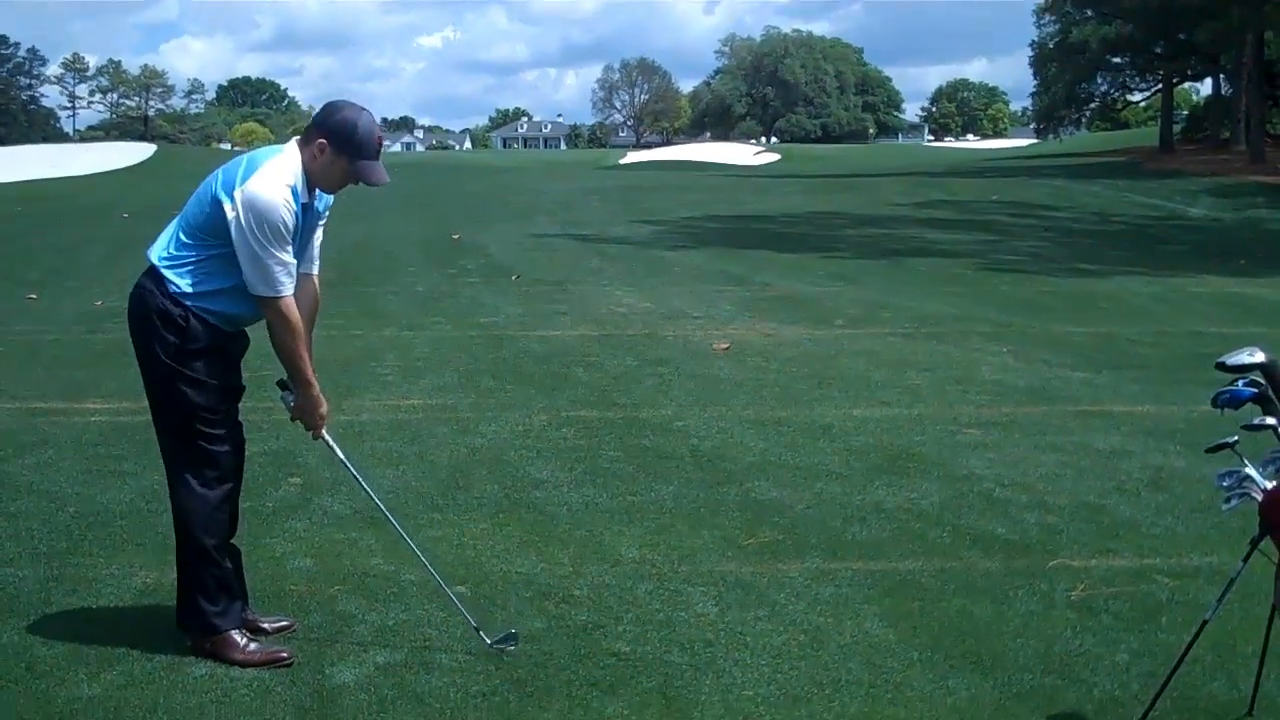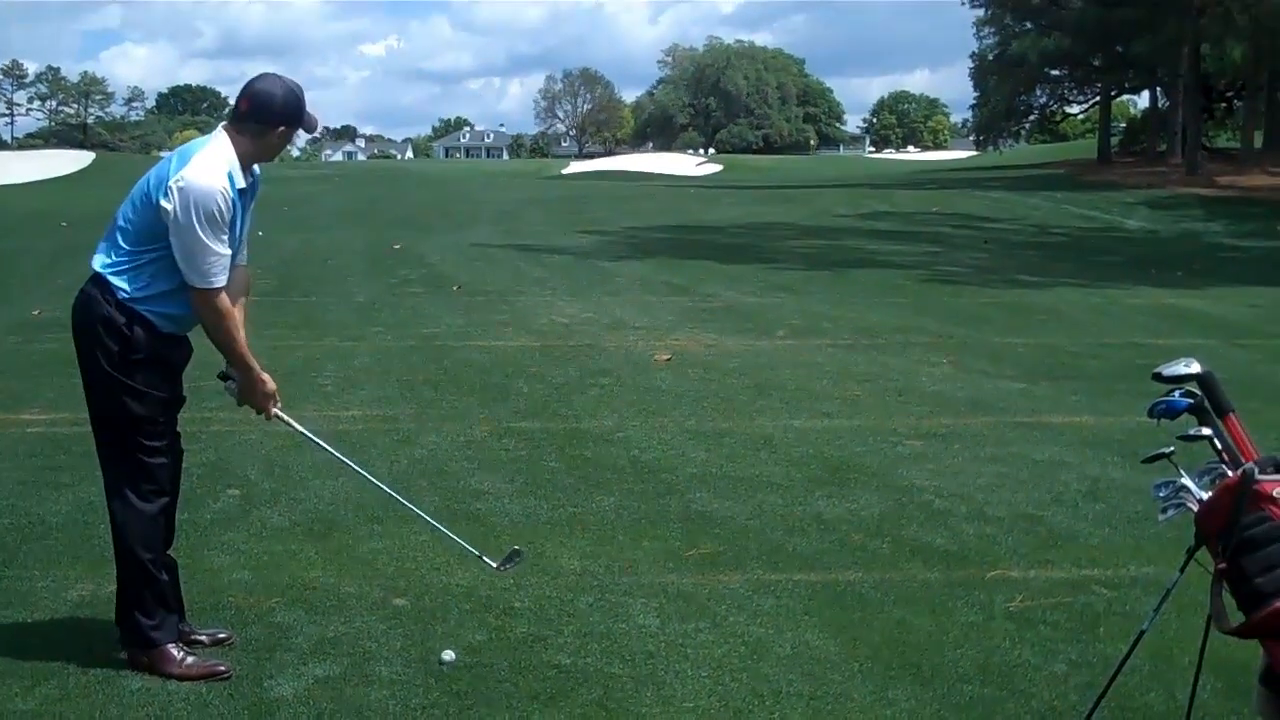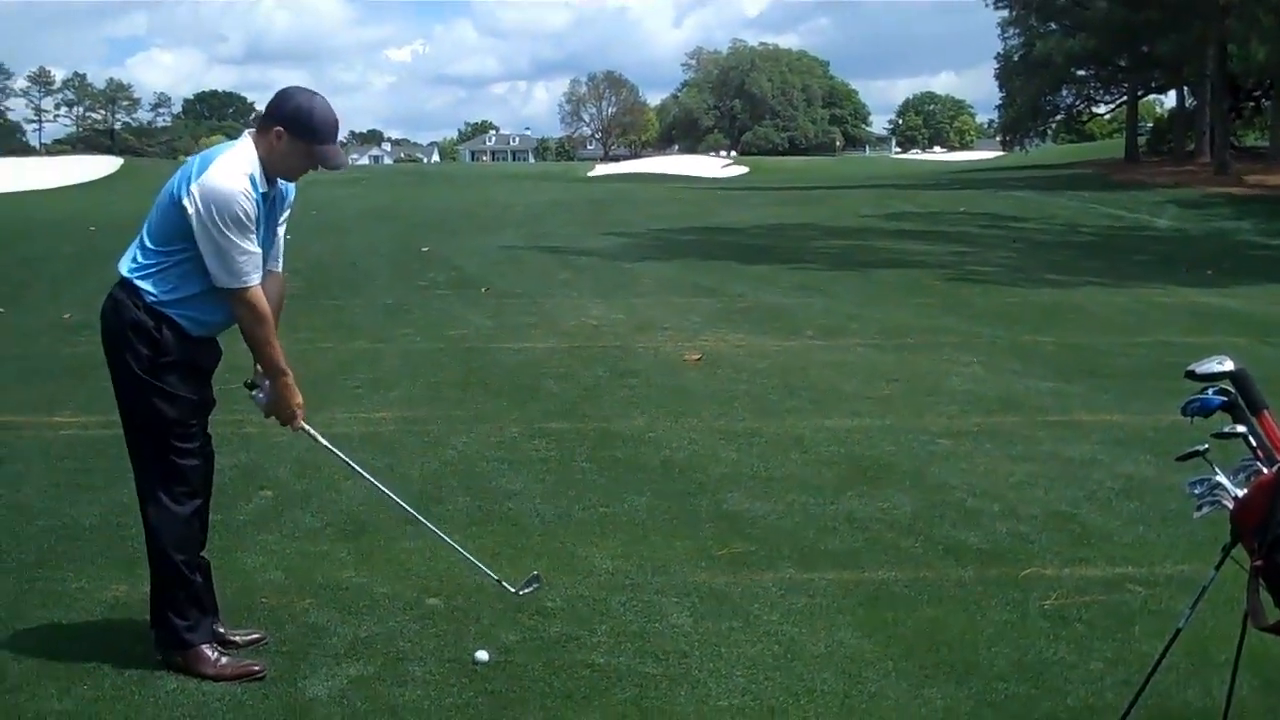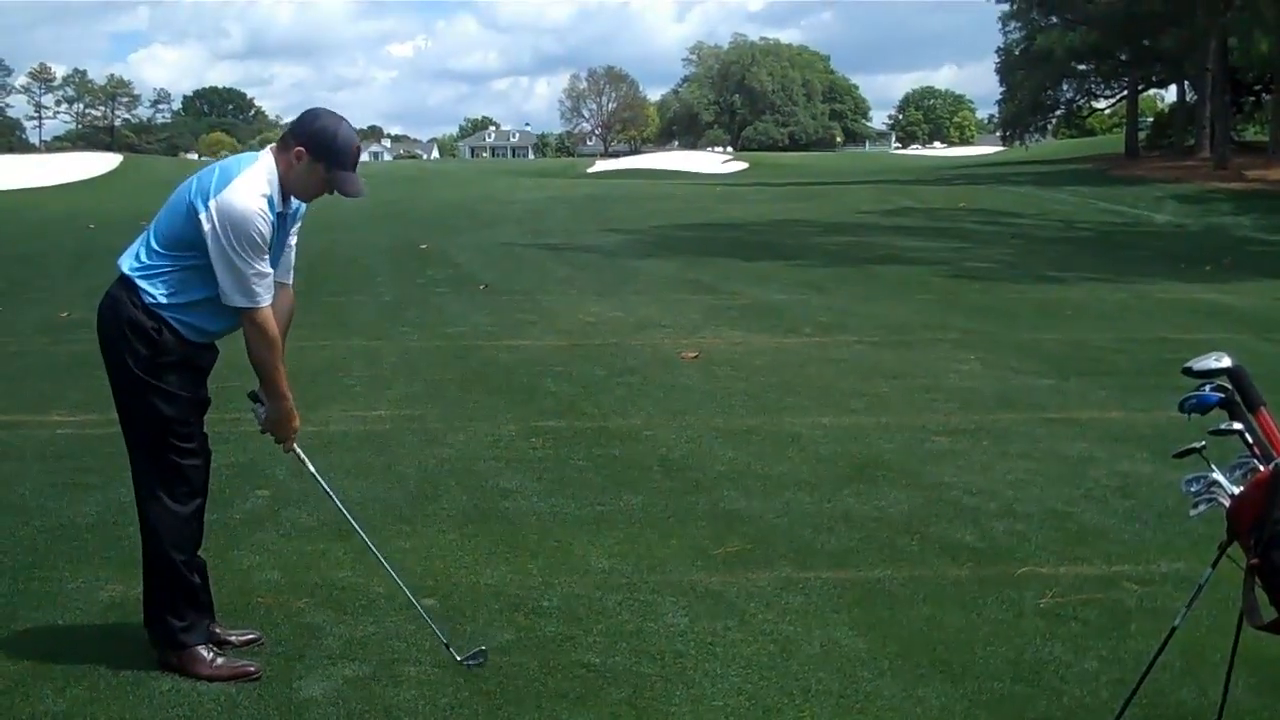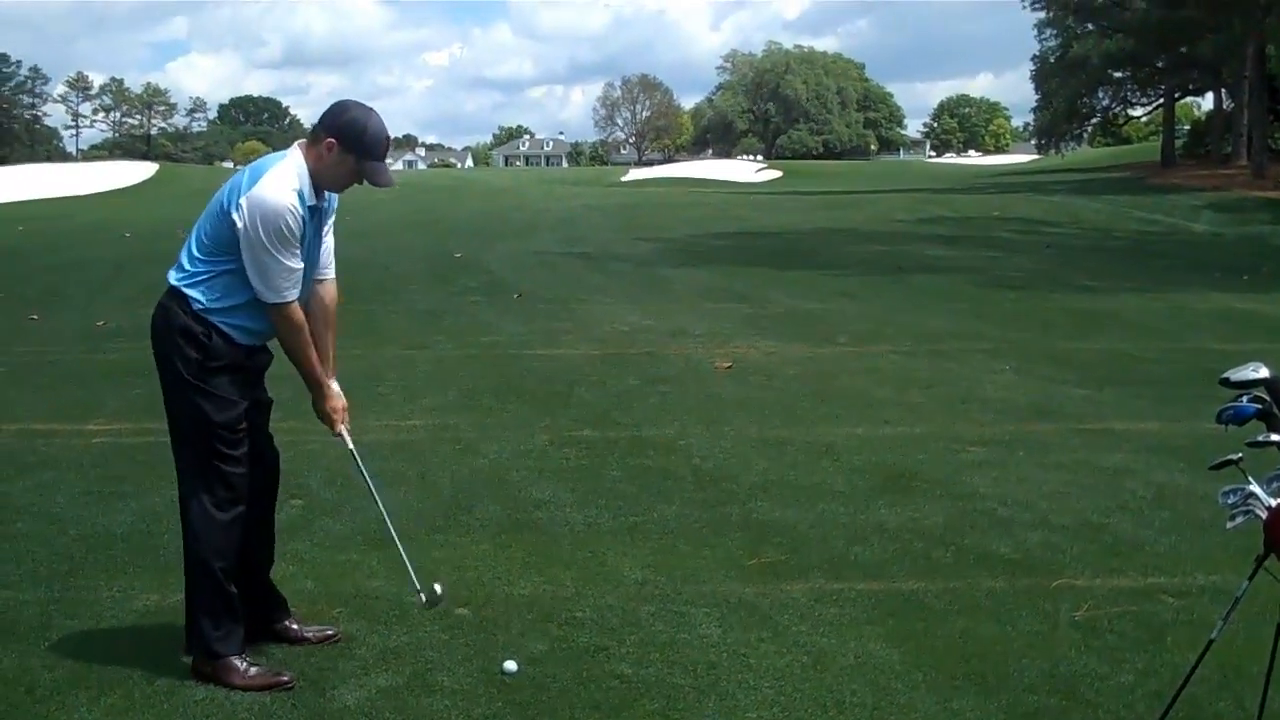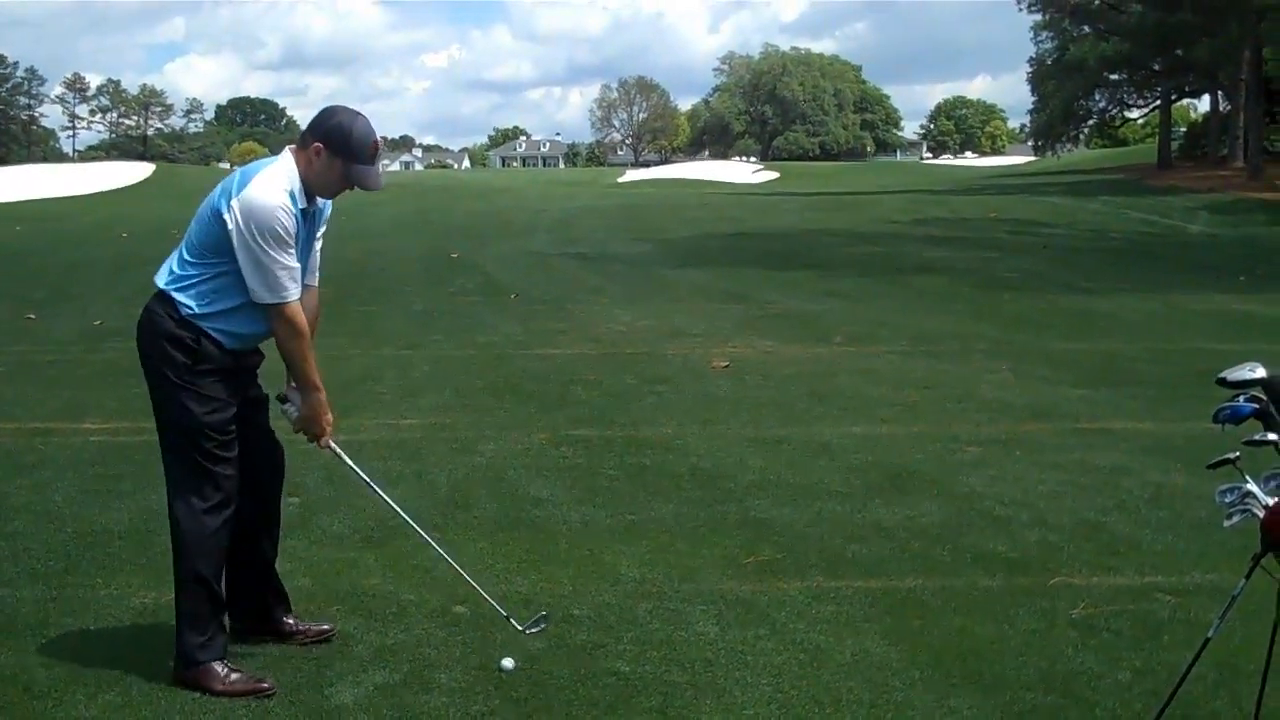
dt=0.7s
person 1, frame 1
left shoulder: (313, 190)
right shoulder: (266, 192)
left elbow: (305, 282)
right elbow: (278, 305)
left wrist: (303, 378)
right wrist: (308, 390)
left hip: (210, 320)
right hip: (173, 318)
left knee: (223, 460)
right knee: (204, 466)
left ankle: (225, 604)
right ankle: (213, 624)
person 1, frame 2
left shoulder: (240, 173)
right shoulder: (203, 182)
left elbow: (235, 272)
right elbow: (208, 297)
left wrist: (244, 366)
right wrist: (251, 374)
left hip: (151, 327)
right hip: (118, 326)
left knee: (160, 473)
right knee: (141, 478)
left ankle: (163, 618)
right ankle: (150, 638)
person 1, frame 3
left shoulder: (275, 186)
right shoulder: (223, 185)
left elbow: (270, 278)
right elbow: (245, 298)
left wrist: (269, 372)
right wrist: (282, 379)
left hip: (185, 332)
right hip: (147, 330)
left knee: (192, 476)
right knee: (174, 480)
left ankle: (198, 618)
right ankle: (183, 638)
person 1, frame 4
left shoulder: (285, 196)
right shoulder: (243, 202)
left elbow: (279, 291)
right elbow: (255, 317)
left wrist: (274, 391)
right wrist: (281, 402)
left hip: (178, 330)
right hip: (143, 328)
left knee: (188, 474)
right knee: (173, 479)
left ankle: (190, 617)
right ankle: (180, 637)
person 1, frame 5
left shoulder: (320, 193)
right shoulder: (273, 198)
left elbow: (320, 284)
right elbow: (284, 308)
left wrist: (330, 376)
right wrist: (319, 387)
left hip: (237, 341)
right hip: (197, 338)
left knee: (257, 478)
right knee: (218, 488)
left ankle: (260, 612)
right ankle: (215, 648)
person 1, frame 6
left shoulder: (313, 199)
right shoulder: (265, 200)
left elbow: (306, 294)
right elbow: (284, 313)
left wrist: (303, 387)
right wrist: (314, 395)
left hip: (229, 345)
right hip: (184, 342)
left knee: (261, 471)
right knee: (208, 490)
left ankle: (258, 609)
right ankle: (199, 654)
